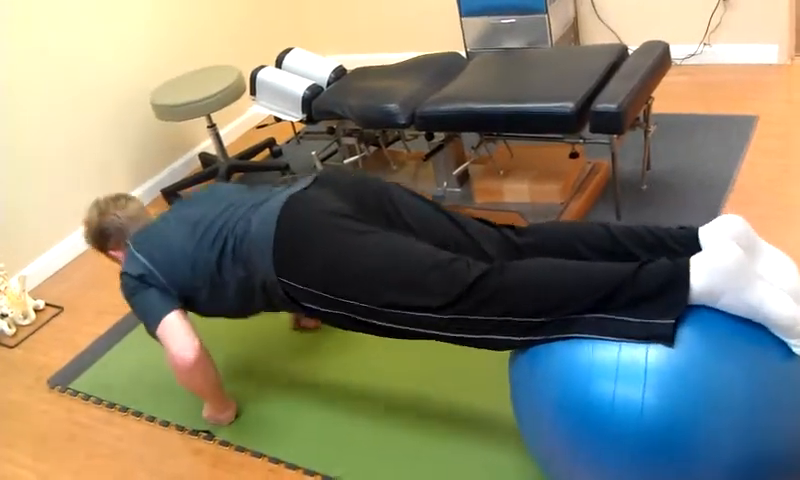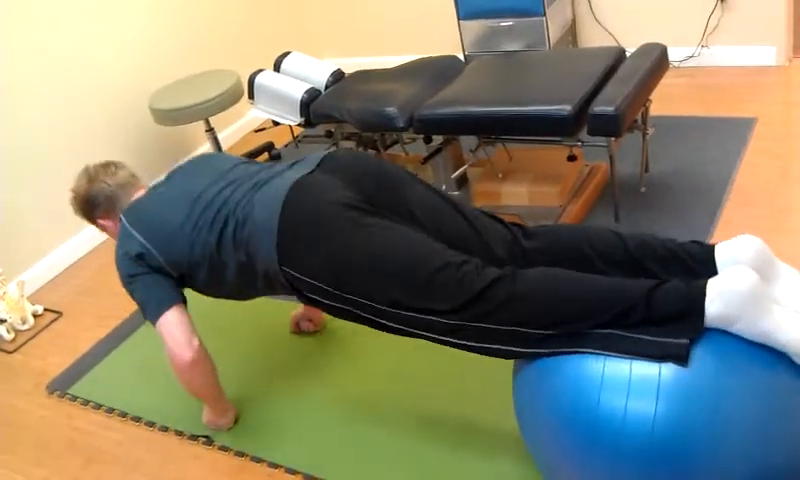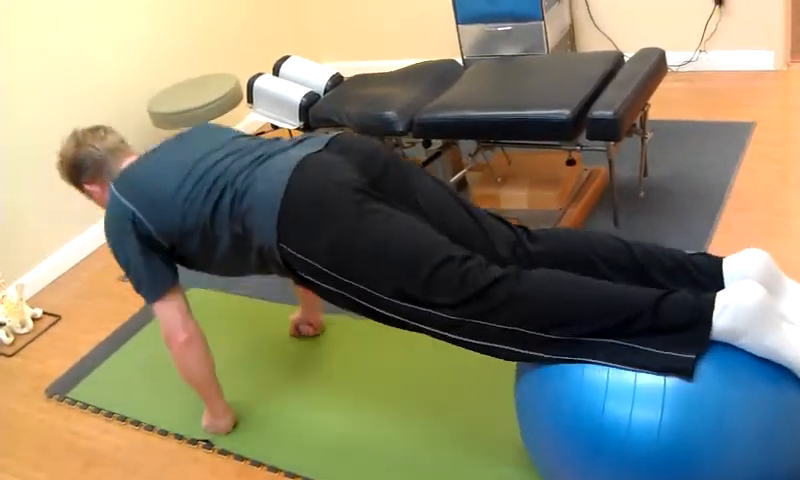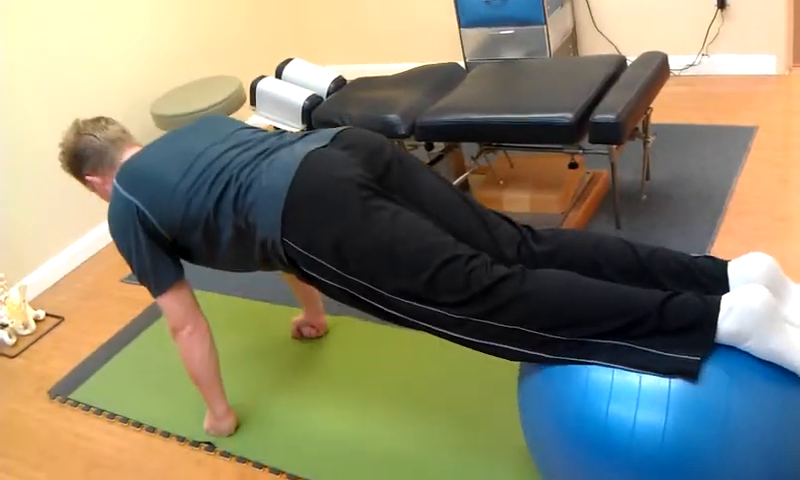
dt=0.3s
person 1, frame 1
left shoulder: (138, 269)
right shoulder: (196, 196)
left elbow: (185, 354)
left wrist: (218, 406)
right wrist: (316, 300)
left hip: (308, 251)
right hip: (335, 188)
left knee: (479, 298)
right knee: (507, 252)
left ankle: (698, 279)
right ankle: (703, 241)
person 1, frame 2
left shoulder: (133, 247)
right shoulder: (193, 165)
left elbow: (184, 350)
left wrist: (218, 410)
right wrist: (311, 302)
left hip: (314, 234)
right hip: (343, 167)
left knee: (486, 304)
right knee: (517, 253)
left ankle: (712, 304)
right ankle: (720, 262)
person 1, frame 3
left shoulder: (123, 213)
right shoulder: (189, 136)
left elbow: (180, 331)
left wrist: (217, 411)
right wrist: (310, 308)
left hip: (316, 217)
right hip: (347, 154)
left knee: (486, 302)
right knee: (517, 254)
left ankle: (718, 316)
right ankle: (725, 273)
person 1, frame 4
left shoulder: (126, 207)
right shoulder: (194, 129)
left elbow: (184, 321)
left wrist: (219, 413)
right wrist: (311, 310)
left hip: (322, 211)
right hip: (352, 148)
left knee: (485, 300)
right knee: (524, 253)
left ankle: (723, 320)
right ankle: (729, 278)
